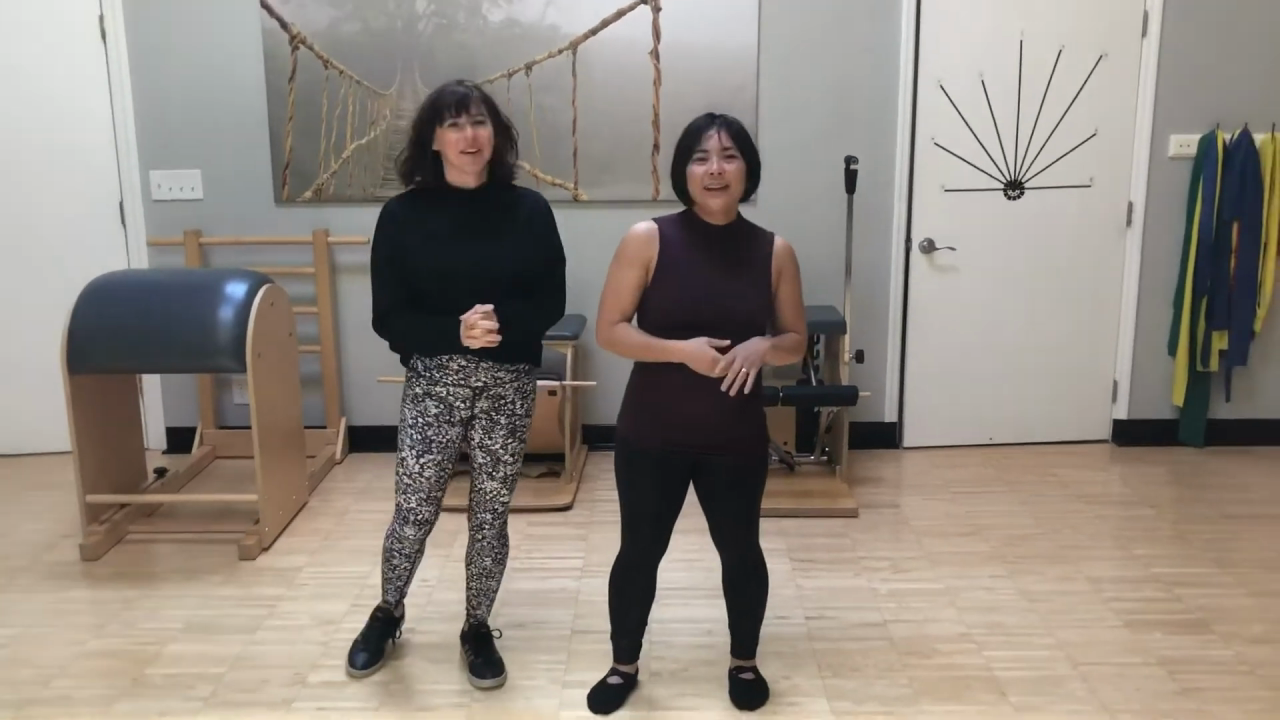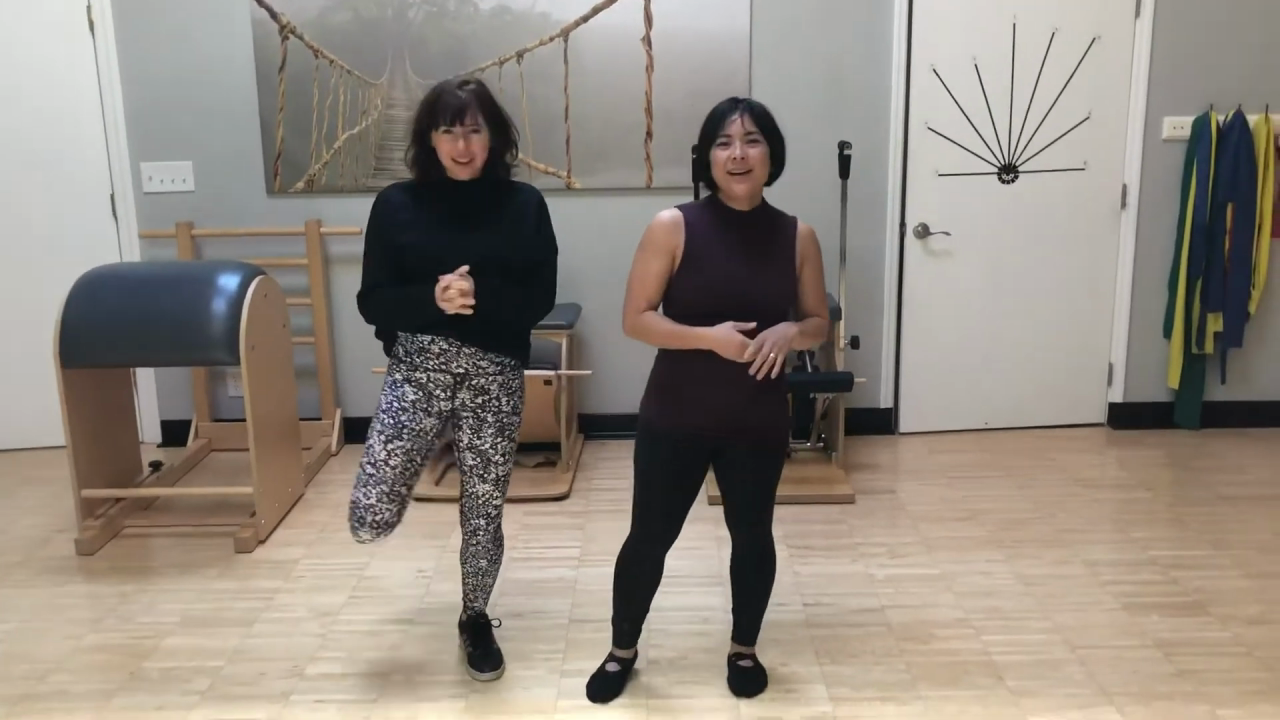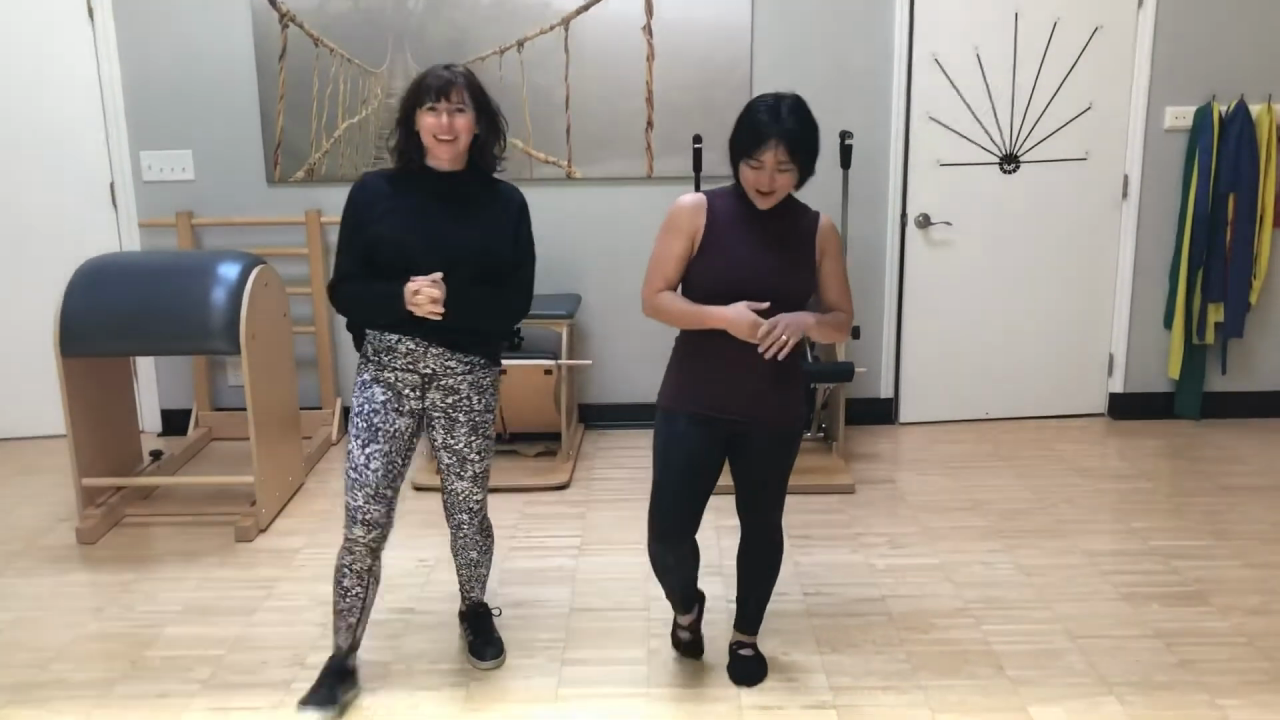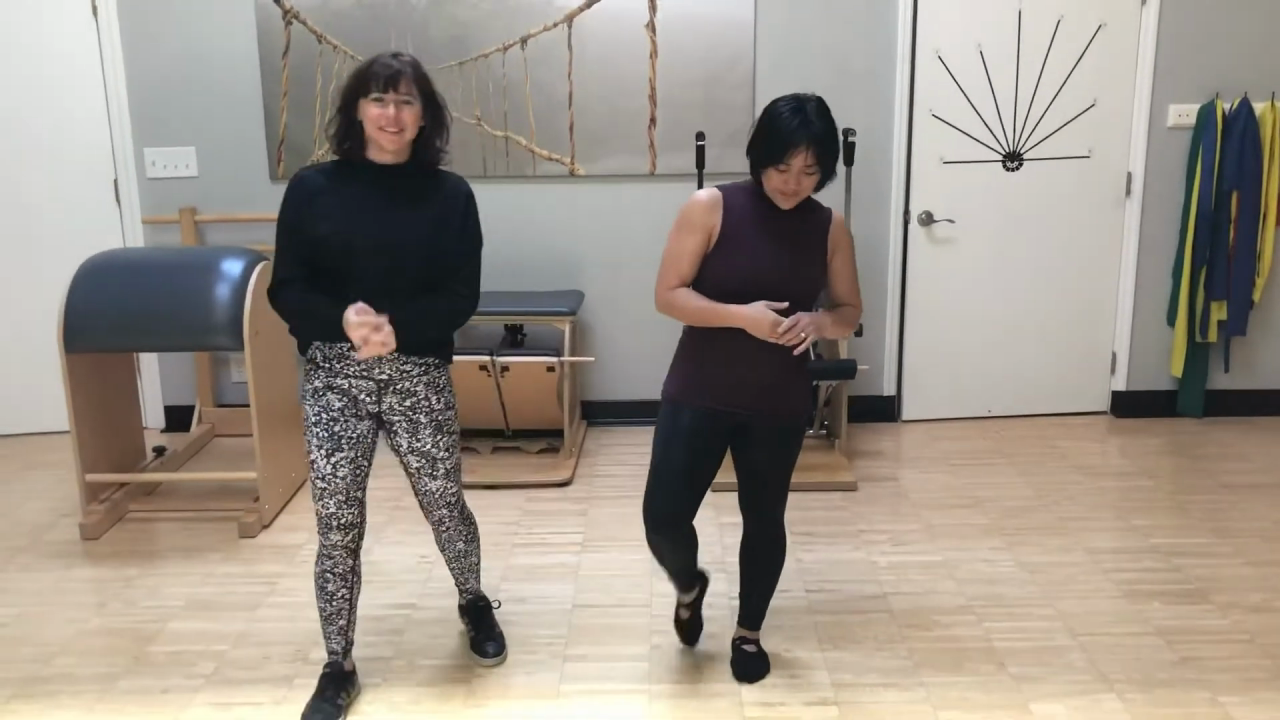
dt=0.4s
person 1, frame 1
left shoulder: (529, 210)
right shoulder: (403, 215)
left elbow: (551, 304)
right elbow: (387, 318)
left wrist: (502, 323)
right wrist: (455, 331)
left hip: (508, 383)
right hip: (432, 381)
left knee: (491, 513)
right knee: (413, 513)
left ankle: (478, 629)
right ankle: (387, 614)
person 1, frame 2
left shoulder: (524, 205)
right shoulder: (397, 205)
left elbow: (540, 299)
right elbow: (373, 301)
left wrist: (480, 296)
right wrist: (433, 298)
left hip: (495, 375)
right hip: (416, 368)
left knee: (483, 513)
right knee: (369, 519)
left ankle: (476, 620)
right ankle: (396, 484)
person 1, frame 3
left shoulder: (503, 202)
right shoulder: (374, 193)
left elbow: (515, 301)
right elbow: (344, 290)
left wrist: (451, 302)
right wrist: (402, 297)
left hip: (466, 375)
right hip: (385, 371)
left knee: (467, 510)
right knee: (364, 524)
left ankle: (475, 611)
right ankle: (341, 662)
person 1, frame 4
left shoulder: (449, 195)
right shoulder: (313, 188)
left elbow: (461, 296)
right elbow: (286, 290)
left wrist: (399, 327)
right wrist: (340, 319)
left hip: (419, 375)
right hip: (333, 378)
left knee: (445, 506)
right knee: (337, 527)
left ankle: (474, 602)
person 2, frame 1
left shoulder: (774, 251)
right shoulder: (648, 240)
left elbow: (796, 339)
right elbow: (610, 331)
left wrist: (762, 347)
right wrist: (682, 351)
left hip: (737, 437)
right hip: (651, 435)
left knee: (741, 550)
right knee: (640, 552)
left ankle: (744, 661)
right ankle: (624, 664)
person 2, frame 2
left shoulder: (796, 237)
right shoulder: (673, 227)
left elbow: (819, 320)
right elbow: (635, 318)
left wrist: (788, 332)
right wrist: (708, 336)
left hip: (760, 420)
right hip: (674, 416)
left knee: (752, 535)
right knee: (649, 538)
left ankle: (744, 647)
right ankle: (622, 651)
person 2, frame 3
left shoulder: (818, 230)
right shoulder: (694, 211)
left elbow: (841, 318)
right elbow: (654, 298)
left wrist: (804, 322)
right wrist: (721, 316)
left hip: (775, 408)
right hip: (693, 401)
left knee: (761, 524)
right knee: (669, 527)
left ankle: (746, 636)
right ankle: (686, 605)
person 2, frame 4
left shoulder: (830, 228)
right shoulder: (710, 207)
left elbow: (850, 311)
right elbow: (667, 294)
left wrist: (820, 322)
right wrist: (742, 316)
left hip: (779, 404)
right hip: (698, 393)
left knee: (764, 520)
right knee: (663, 516)
left ankle: (748, 632)
right ankle: (690, 587)
